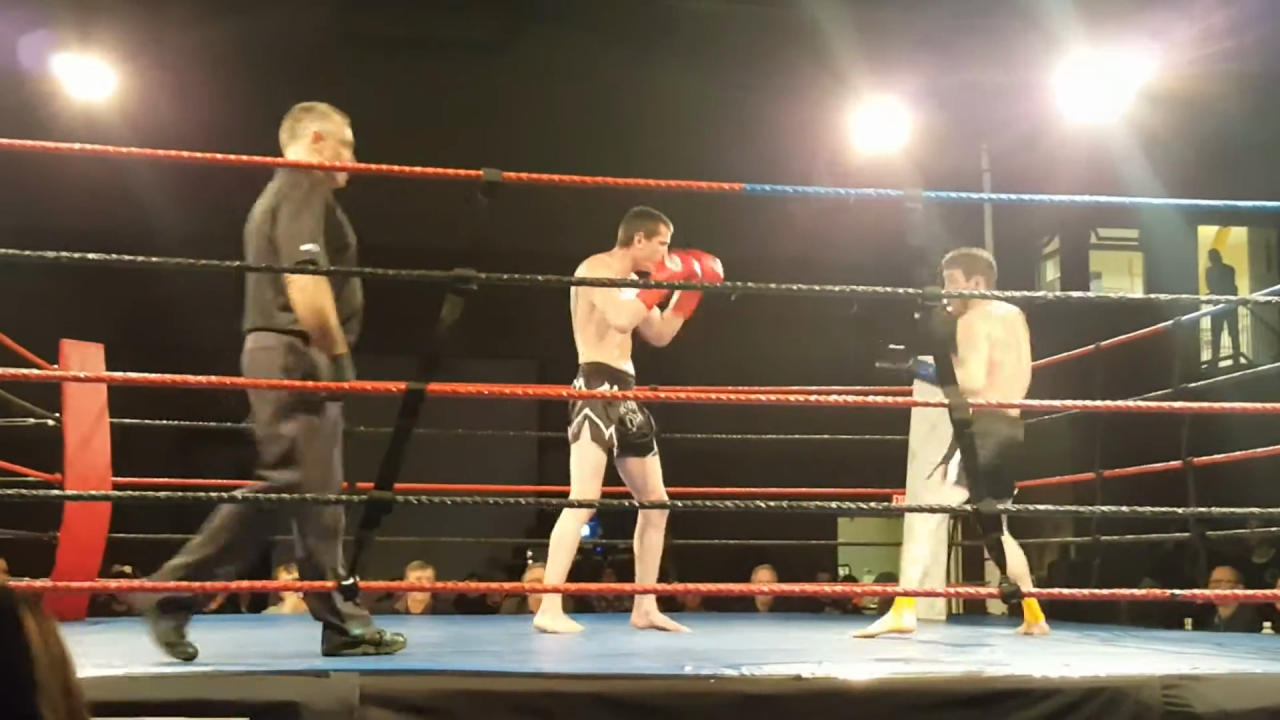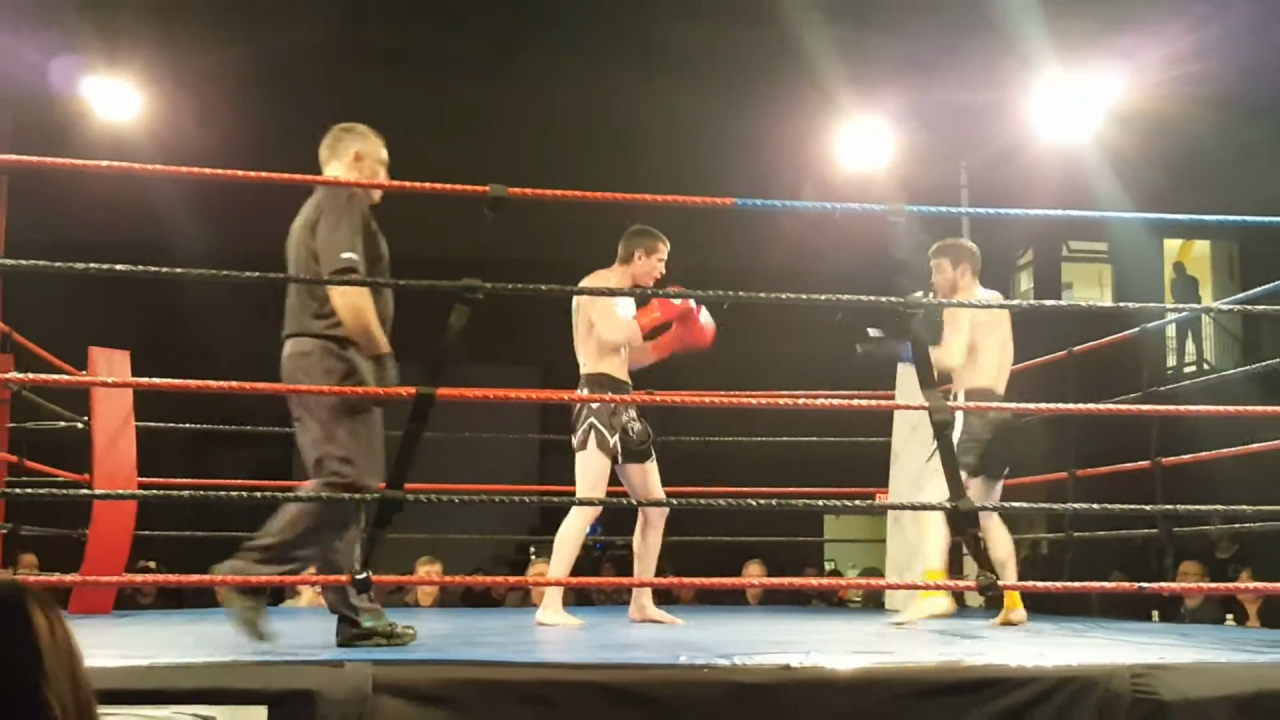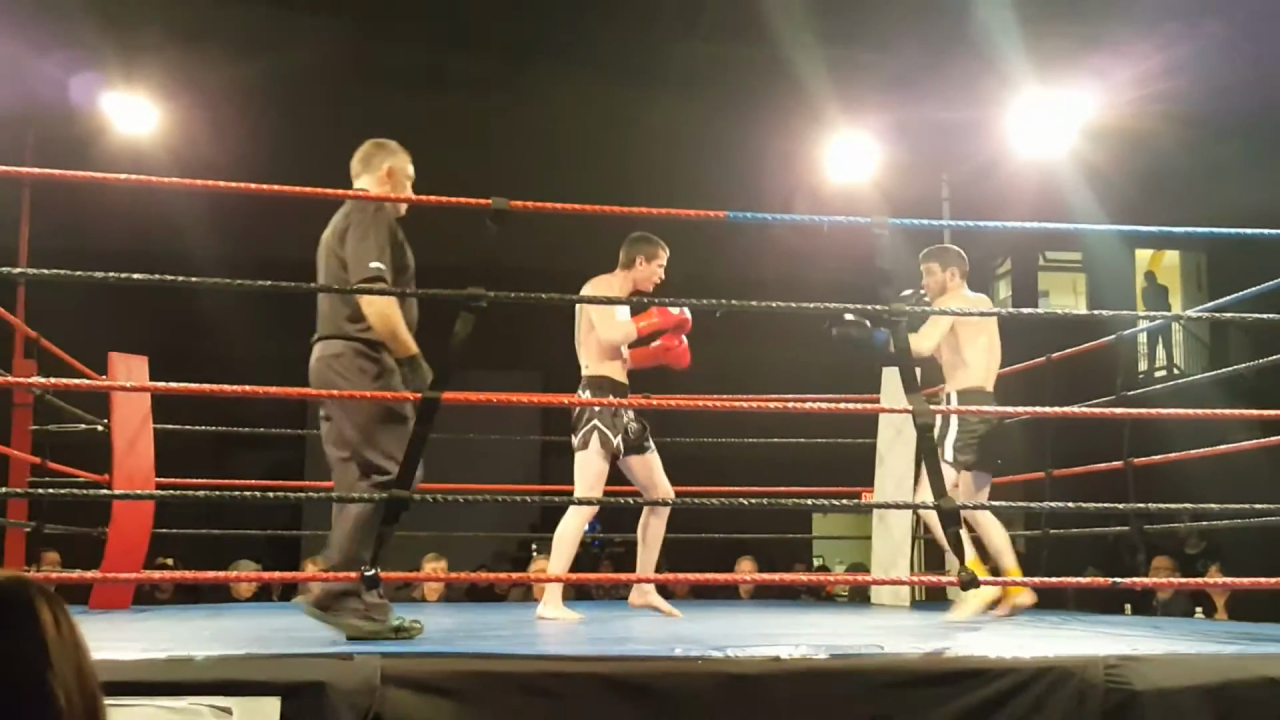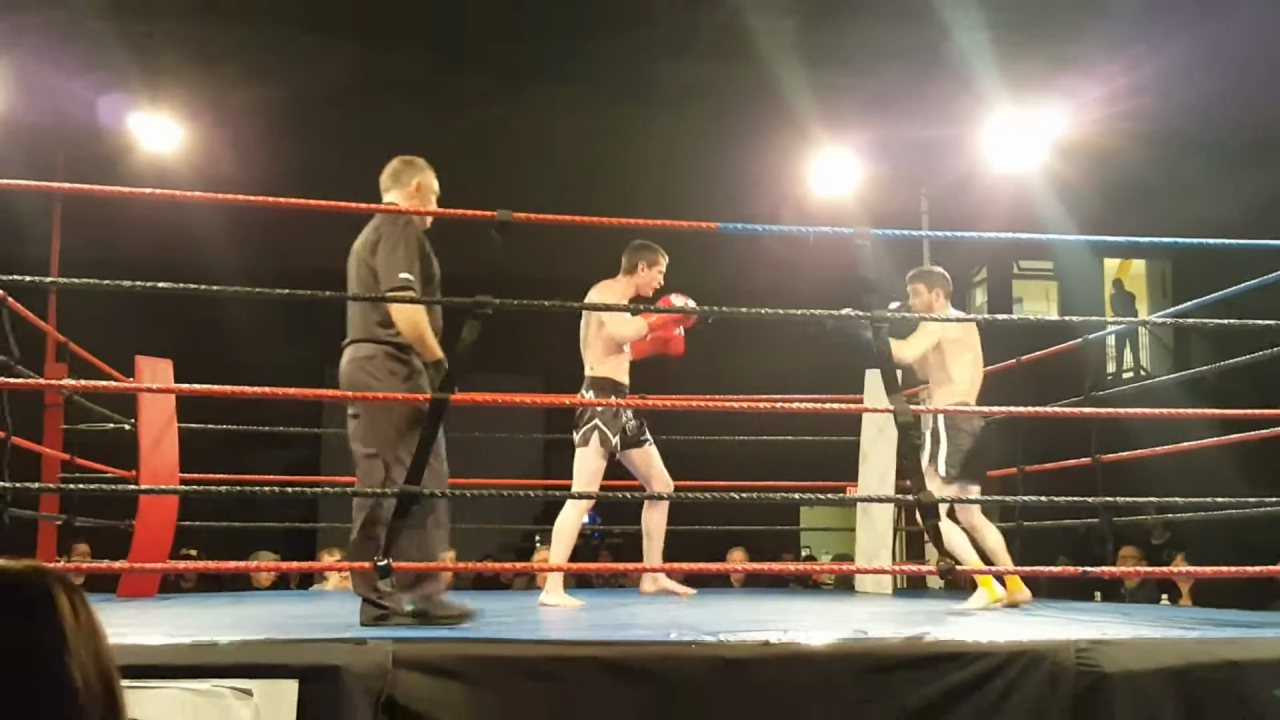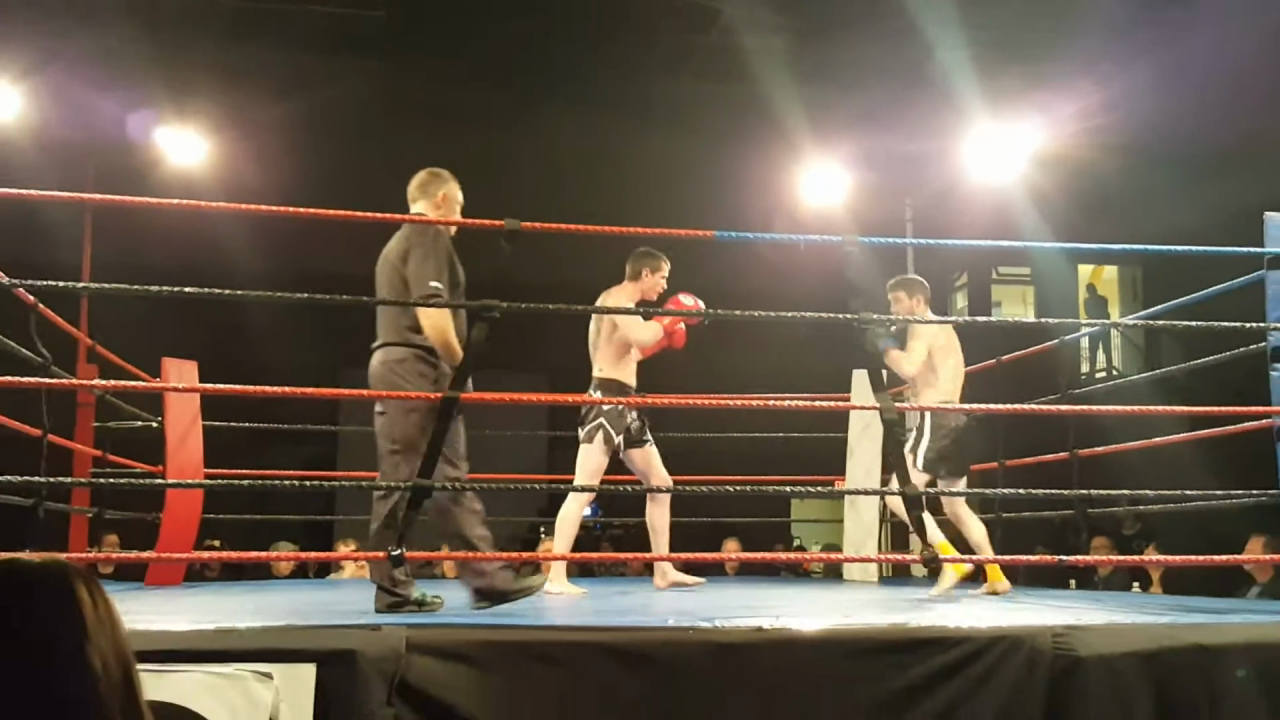
dt=0.1s
person 1, frame 1
left shoulder: (278, 196)
right shoulder: (305, 191)
right elbow: (305, 282)
right wrist: (337, 352)
left hip: (279, 354)
right hip: (295, 355)
left knee: (319, 495)
right knee: (284, 487)
person 1, frame 2
left shoulder: (317, 209)
right shoulder: (343, 203)
right elbow: (345, 288)
right wrist: (381, 352)
left hip: (311, 355)
right hip: (334, 358)
left knee: (343, 487)
right knee: (348, 481)
right ankle: (254, 570)
person 1, frame 3
left shoulder: (342, 223)
right shoulder: (371, 217)
right elbow: (374, 296)
right wrist: (412, 356)
left hip: (331, 359)
right hip: (359, 361)
left knee: (356, 487)
right knee: (386, 479)
left ankle: (358, 601)
right ankle: (337, 592)
person 1, frame 4
left shoulder: (370, 234)
right shoulder: (400, 228)
right elbow: (403, 304)
right wrist: (436, 360)
left hip: (360, 361)
right hip: (390, 363)
left knee: (378, 485)
right knee: (421, 479)
left ankle: (377, 598)
right ankle: (418, 591)
person 1, frame 5
left shoulder: (394, 246)
right shoulder: (429, 239)
right elbow: (431, 310)
right wrist: (459, 366)
left hip: (387, 364)
right hip: (418, 366)
left knee: (398, 480)
right knee: (449, 477)
left ankle: (390, 586)
right ankle: (486, 578)
person 2, frame 1
left shoulder: (629, 281)
right shoulder: (596, 268)
left elbow: (661, 333)
right elbow: (621, 318)
left wrist: (692, 288)
right wrist: (662, 282)
left hip: (624, 395)
right hip: (597, 390)
left knee: (655, 503)
right knee: (584, 501)
left ankle: (645, 608)
right ankle: (549, 608)
person 2, frame 2
left shoulder: (624, 297)
right shoulder: (597, 285)
right elbow: (611, 336)
left wrist: (681, 336)
right wrist: (660, 310)
left hip: (622, 403)
right hip: (599, 399)
left knee: (655, 505)
right knee: (589, 505)
left ankle: (642, 602)
right ankle: (550, 604)
person 2, frame 3
left shoulder: (619, 300)
right shoulder: (600, 288)
right elbow: (611, 336)
left wrist: (659, 353)
right wrist: (657, 319)
left hip: (620, 405)
right hip: (599, 402)
left knee: (660, 494)
right knee: (586, 504)
left ankle: (643, 588)
right ankle: (550, 600)
person 2, frame 4
left shoulder: (620, 302)
right shoulder: (605, 293)
right elbow: (625, 332)
left wrist: (658, 341)
right wrist: (664, 316)
left hip: (619, 403)
right hip: (601, 401)
left knee: (661, 485)
right knee: (583, 497)
left ankle: (653, 574)
right ankle: (553, 588)
person 2, frame 5
left shoulder: (622, 305)
right shoulder: (615, 299)
right elbow: (642, 337)
left wrist: (665, 337)
right wrist: (672, 315)
left hip: (625, 404)
right hip: (607, 401)
left knee: (660, 484)
right knee: (585, 490)
left ankle: (663, 569)
right ankle: (556, 575)
person 3, frame 1
left shoulder: (974, 319)
right shoulder: (1011, 315)
left elbow: (972, 382)
left wrist: (923, 370)
left hip: (981, 429)
right hip: (1009, 431)
right knee: (994, 529)
left ankle: (902, 613)
right ankle: (1033, 616)
person 3, frame 2
left shoulder: (961, 307)
right shoulder: (993, 302)
left elbow: (950, 359)
left hip: (971, 410)
right hip: (994, 412)
right knee: (985, 515)
left ankle: (933, 594)
right ankle: (1013, 604)
person 3, frame 3
left shoulder: (952, 303)
right shoulder: (981, 304)
left elbow: (921, 346)
left wrist: (873, 332)
left hip: (962, 408)
right hip: (981, 407)
left knee: (928, 501)
right knee: (976, 510)
left ankle: (980, 582)
right ankle: (1017, 589)
person 3, frame 4
left shoulder: (938, 323)
right shoulder: (962, 323)
left elbow: (905, 354)
left hip: (948, 423)
right hip: (964, 421)
right knee: (970, 516)
left ankle: (988, 585)
right ankle: (1016, 587)
person 3, frame 5
left shoulder: (922, 327)
right shoulder: (941, 328)
left elbow: (908, 369)
left wrist: (883, 345)
right wrist: (889, 346)
left hip: (934, 421)
right hip: (951, 422)
left knee: (896, 497)
right knee: (956, 507)
left ankle: (952, 559)
right ankle: (996, 576)
